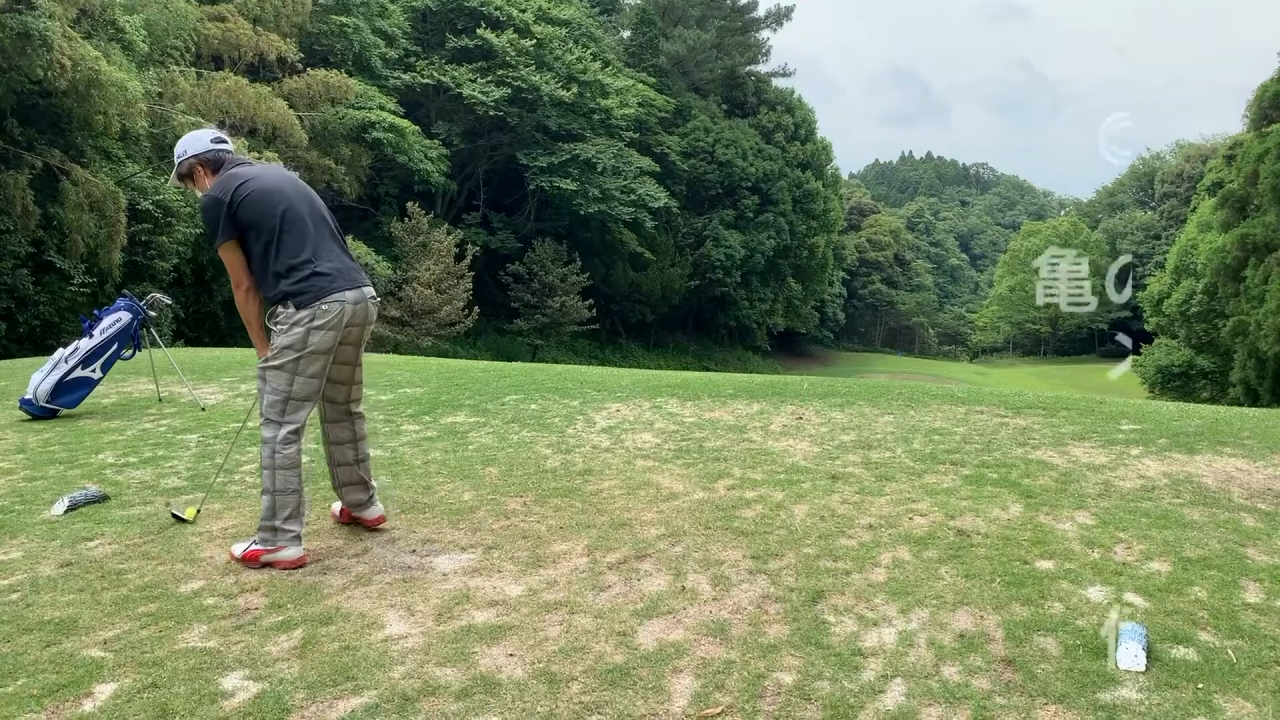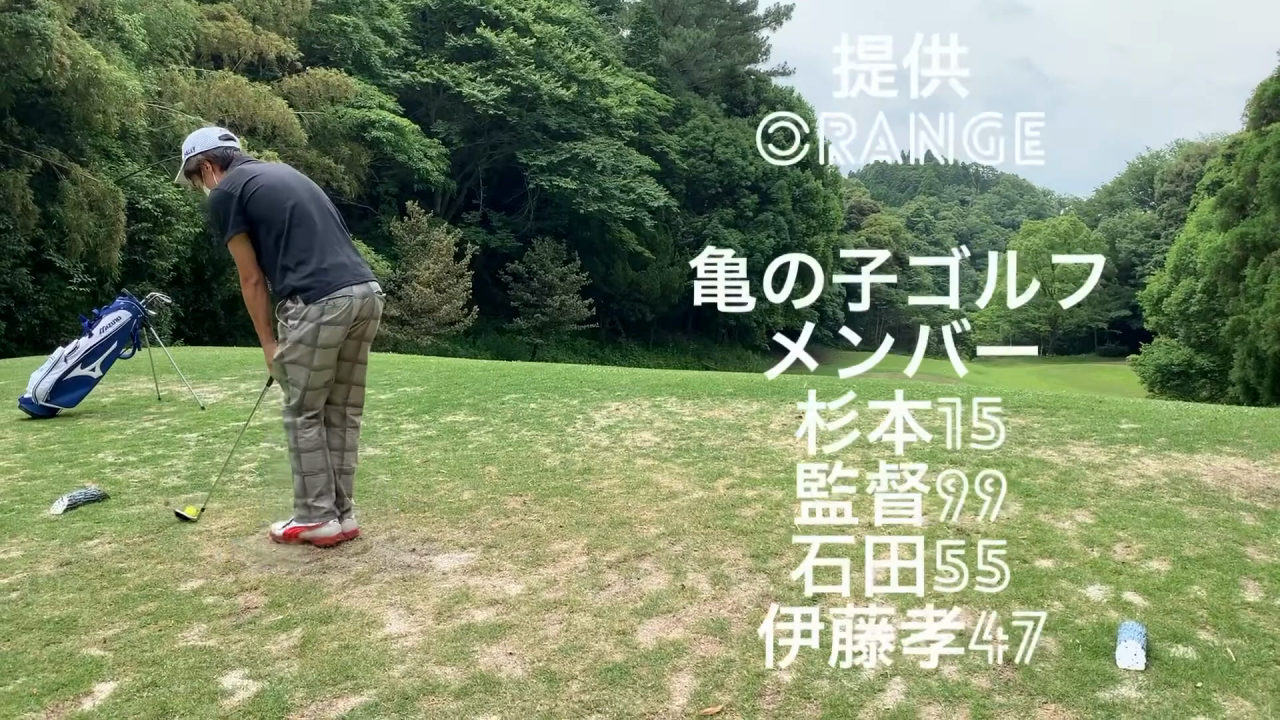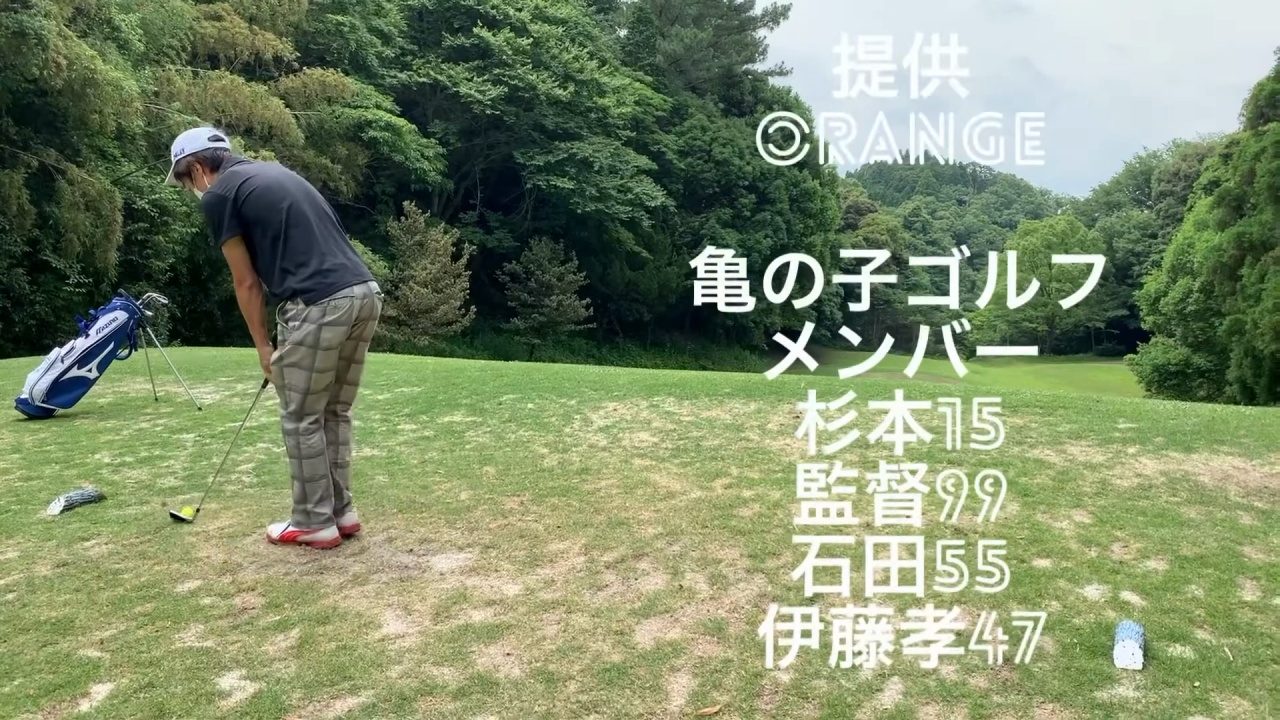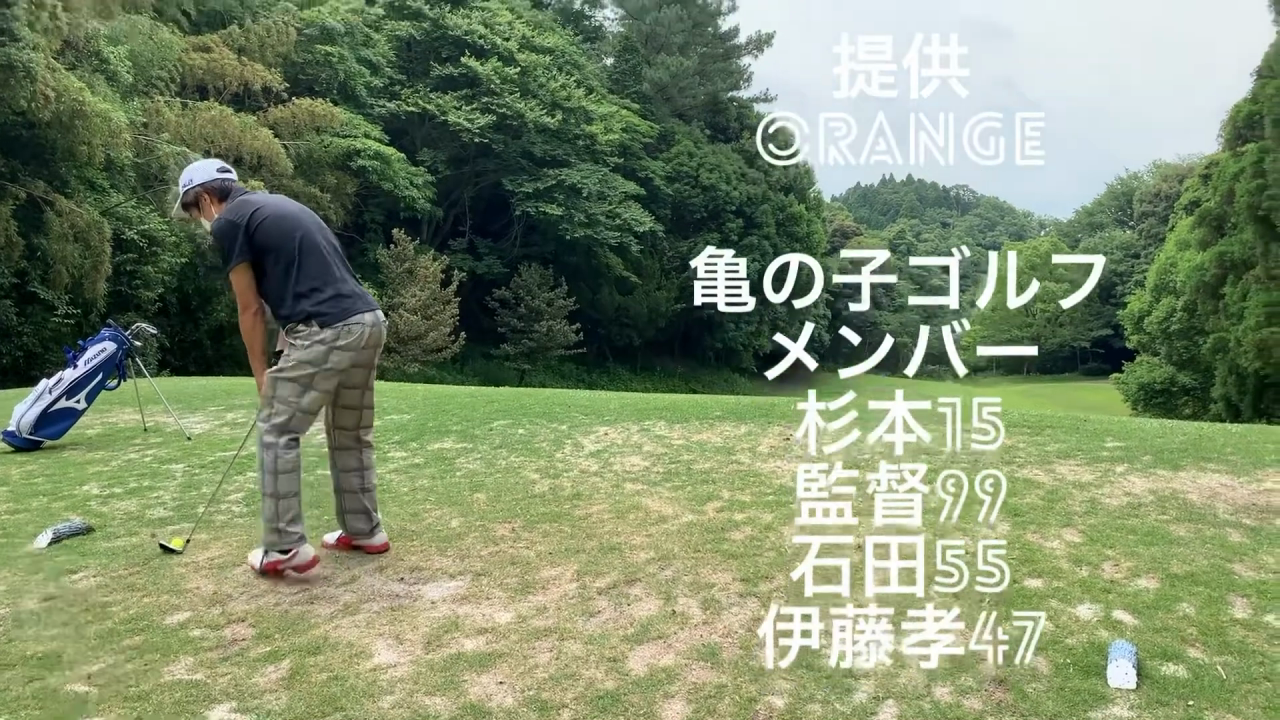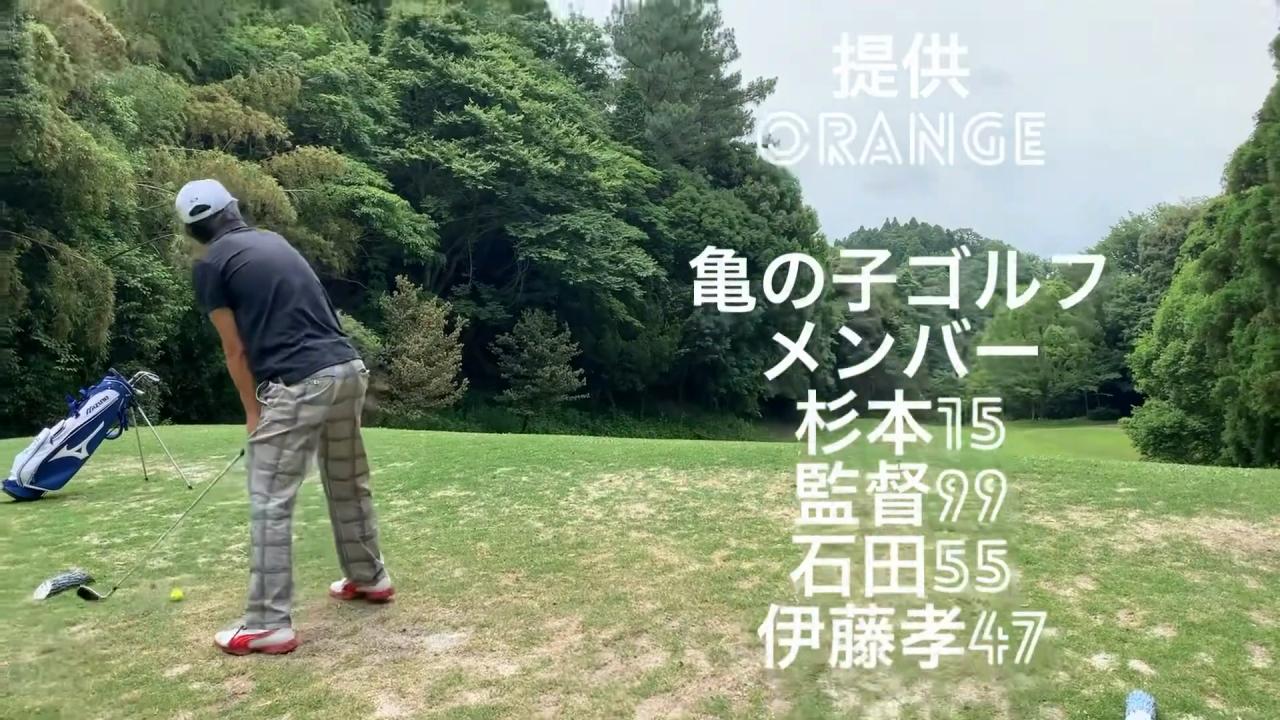
dt=0.5s
person 1, frame 1
left shoulder: (216, 197)
right shoulder: (277, 173)
left elbow: (244, 284)
left wrist: (261, 346)
right wrist: (271, 342)
left hip: (310, 309)
right hip: (360, 296)
left knee: (281, 426)
right knee: (344, 409)
left ankle: (279, 540)
right ankle: (362, 503)
person 1, frame 2
left shoulder: (225, 193)
right shoulder: (282, 173)
left elbow: (253, 279)
left wrist: (268, 342)
right wrist: (279, 339)
left hip: (318, 303)
right hip: (367, 292)
left knee: (303, 415)
right knee: (343, 414)
left ankle: (316, 517)
right ankle: (340, 513)
person 1, frame 3
left shoulder: (218, 196)
right shoulder: (274, 172)
left elbow: (247, 282)
left wrist: (263, 346)
right wrist: (275, 342)
left hip: (318, 305)
right hip: (365, 292)
left knee: (302, 418)
right knee: (334, 412)
left ankle: (315, 523)
right ankle: (339, 510)
person 1, frame 4
left shoulder: (229, 223)
right shoulder: (278, 204)
left elbow: (251, 308)
left wrist: (261, 372)
right wrist: (285, 353)
left hip: (326, 330)
right hip: (369, 320)
left knee: (278, 434)
right knee: (351, 435)
left ankle: (287, 544)
right ankle: (365, 530)
person 1, frame 5
left shoulder: (209, 266)
right shoulder: (275, 242)
left elbow: (236, 351)
left wrist: (253, 412)
right wrist: (264, 408)
left hip: (299, 385)
right hip: (348, 369)
left knee: (270, 505)
right knee: (349, 485)
left ankle: (268, 624)
right ankle: (369, 577)
